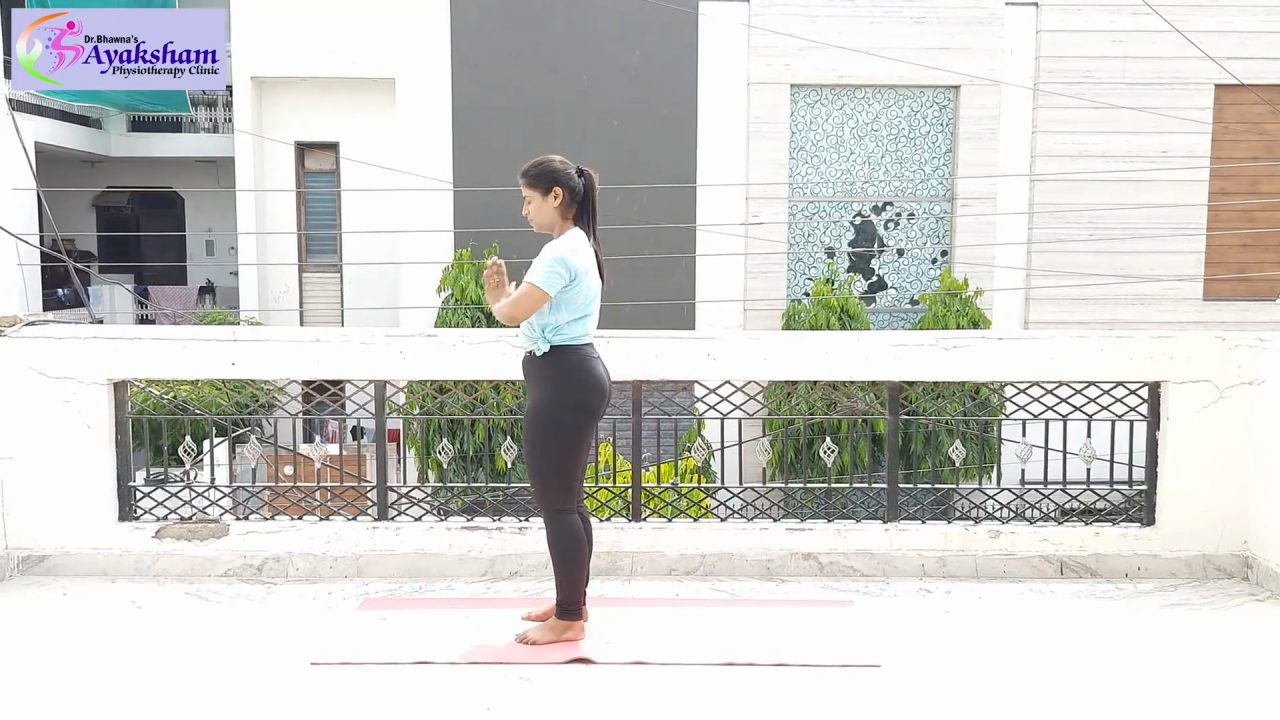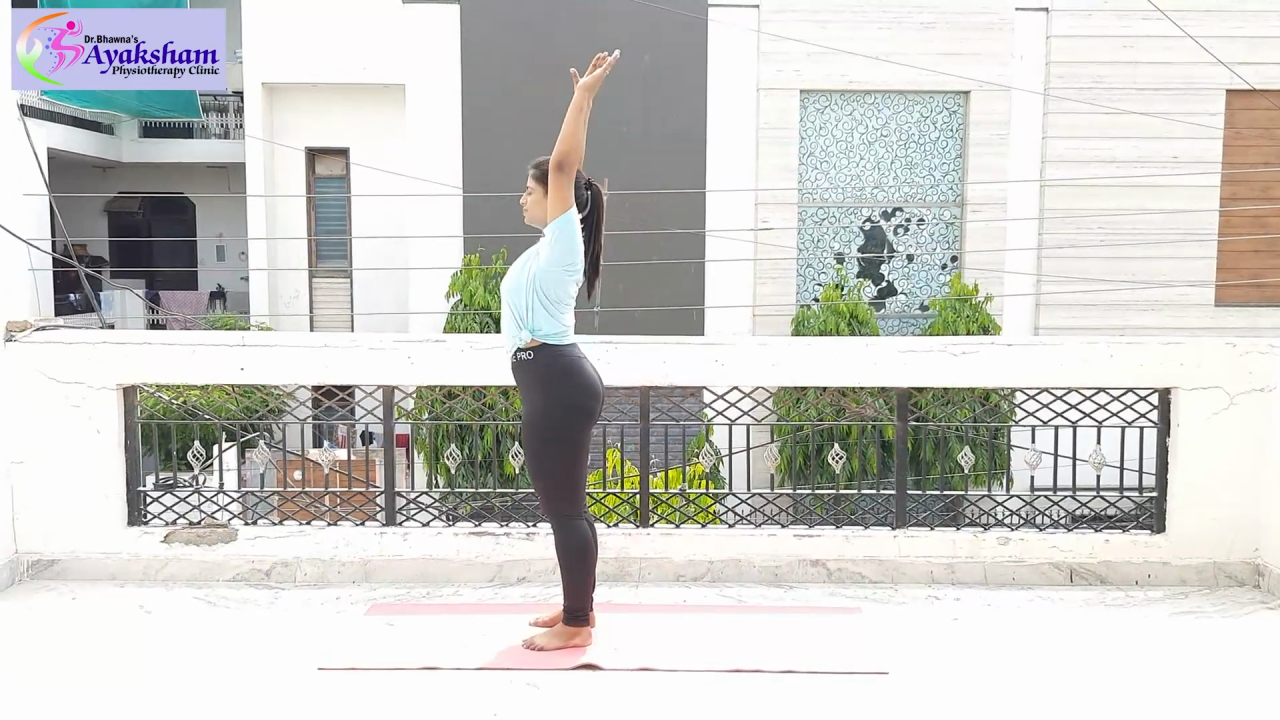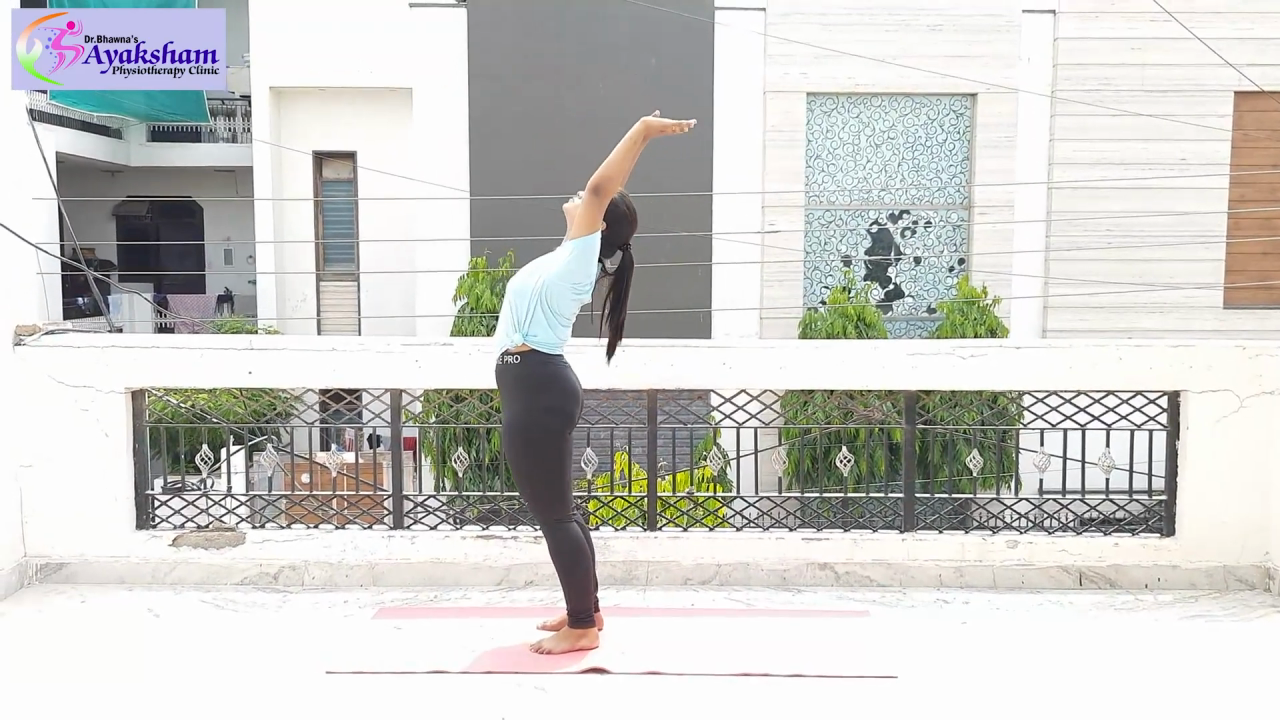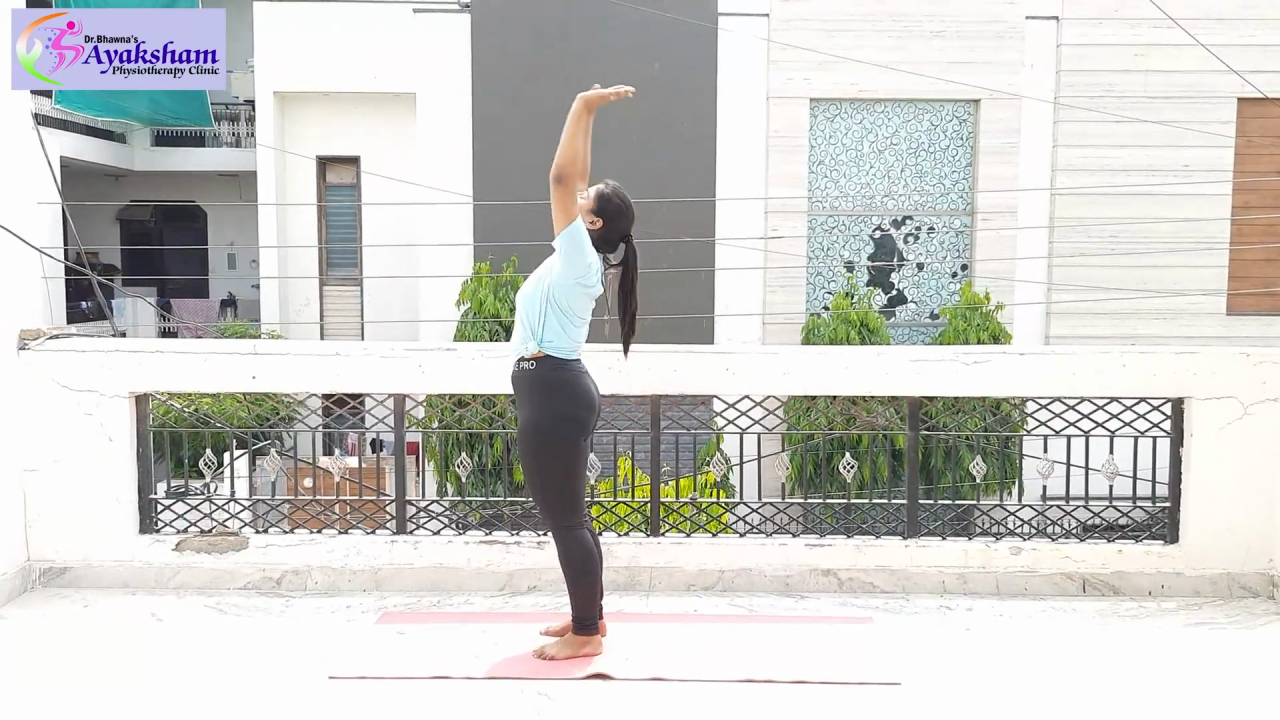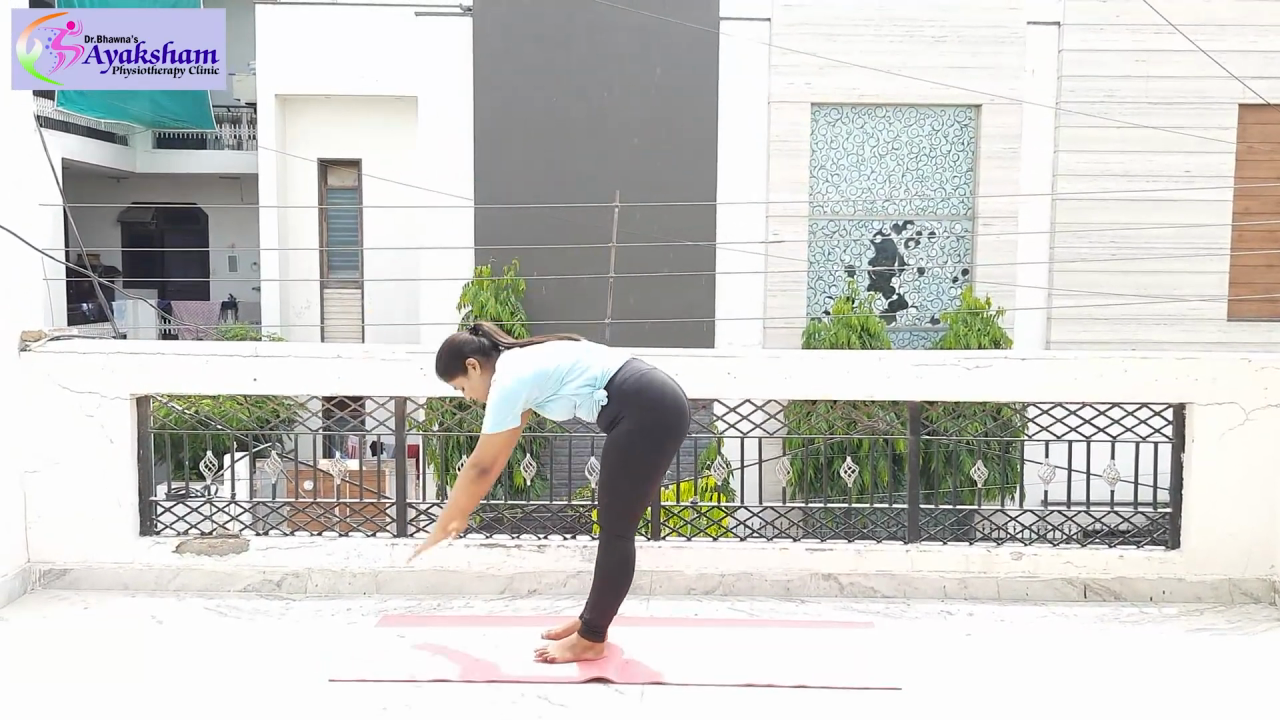
dt=1s
person 1, frame 1
left shoulder: (561, 252)
right shoulder: (577, 246)
left elbow: (514, 311)
left wrist: (494, 299)
right wrist: (508, 291)
left hip: (562, 380)
right hip: (574, 377)
left knee: (555, 502)
right knee: (566, 499)
left ankle: (568, 618)
right ankle: (572, 602)
person 1, frame 2
left shoulder: (563, 240)
right shoulder: (552, 244)
left elbow: (564, 167)
right elbow: (561, 170)
left wrist: (583, 96)
right wrist: (581, 96)
left hip: (556, 383)
right hip: (553, 382)
left knee: (563, 507)
right knee: (565, 505)
left ankle: (577, 625)
right ankle: (577, 608)
person 1, frame 3
left shoulder: (578, 258)
right shoulder: (573, 255)
left elbow: (599, 189)
right elbow: (603, 189)
left wrist: (641, 133)
right wrist: (639, 134)
left hip: (536, 389)
right hip: (535, 387)
left knee: (553, 514)
right knee: (557, 510)
left ankle: (581, 627)
right ankle: (586, 610)
person 1, frame 4
left shoulder: (579, 259)
right shoulder: (576, 258)
left elbow: (562, 178)
right elbow: (572, 179)
left wrist: (583, 110)
right wrist: (584, 112)
left hip: (553, 394)
right hip: (554, 392)
left knee: (564, 519)
right knee: (568, 515)
left ankle: (586, 634)
right ankle: (590, 616)
person 1, frame 5
left shoulder: (508, 380)
right shoulder: (523, 363)
left elbow: (481, 468)
left wrist: (443, 528)
right wrist: (459, 516)
left hip: (647, 411)
right hip: (659, 404)
left knee: (615, 526)
right knee: (614, 522)
left ankle: (590, 639)
right ankle: (592, 622)
